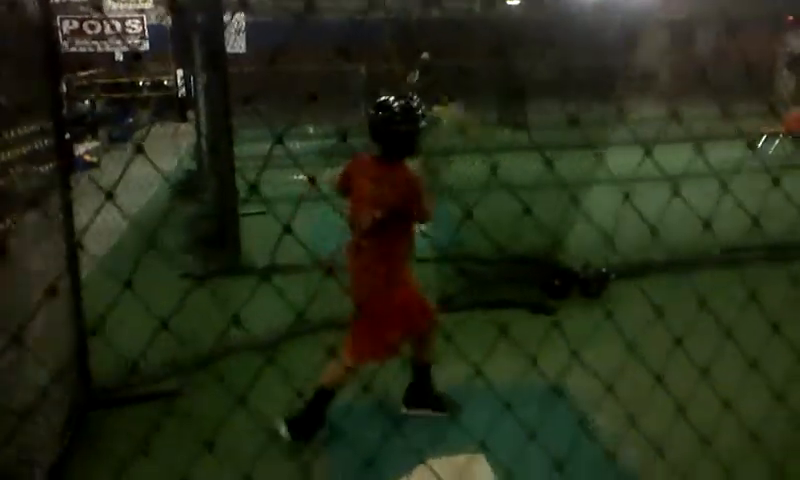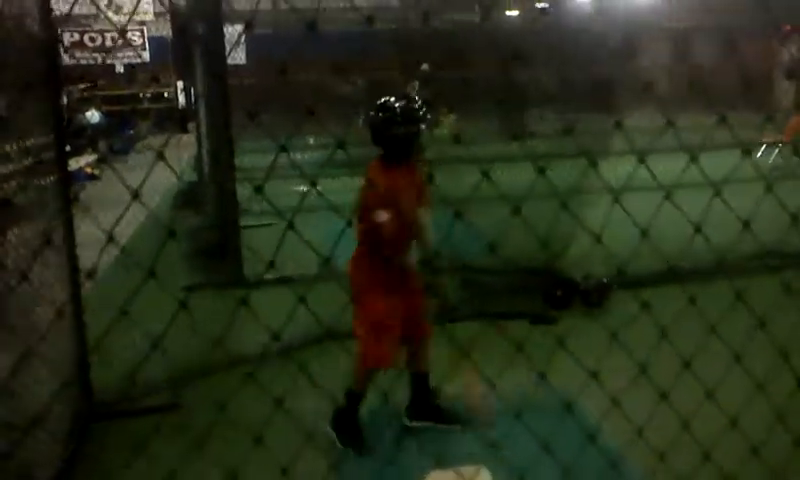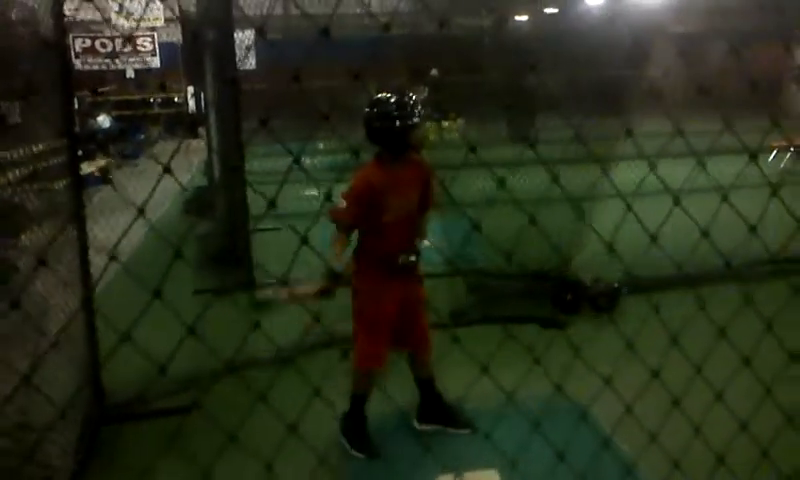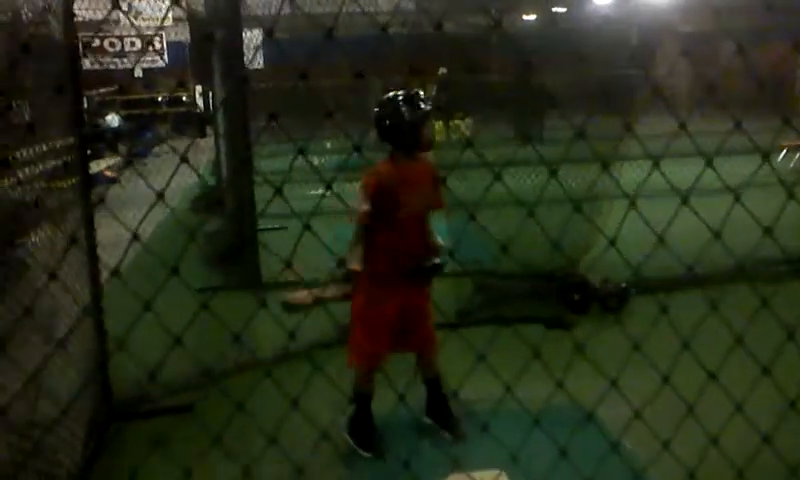
dt=0.3s
person 1, frame 1
left shoulder: (361, 164)
right shoulder: (407, 180)
left elbow: (339, 187)
right elbow: (422, 214)
left hip: (386, 269)
right hip: (383, 274)
left knee: (423, 321)
right knee: (361, 349)
left ankle: (420, 391)
right ankle: (307, 416)
person 1, frame 2
left shoulder: (409, 169)
right shoulder: (381, 184)
left elbow: (419, 212)
right elbow: (389, 244)
left wrist: (428, 252)
right wrist: (420, 278)
left hip: (399, 271)
right hip: (375, 275)
left knee: (418, 333)
right knee: (376, 352)
left ankle: (421, 403)
right ankle: (346, 415)
person 1, frame 3
left shoulder: (420, 169)
right shoulder: (367, 180)
right elbow: (345, 227)
left wrist: (413, 249)
right wrist: (336, 265)
left hip: (407, 272)
right hip: (374, 276)
left knee: (419, 341)
right knee: (370, 352)
left ankle: (431, 408)
right ankle: (354, 421)
person 1, frame 4
left shoulder: (427, 170)
right shoulder: (380, 177)
right elbow: (364, 229)
left wrist: (433, 250)
right wrist: (355, 266)
left hip: (416, 273)
right hip: (381, 276)
left knee: (425, 343)
right knee: (370, 351)
left ankle: (437, 406)
right ankle: (360, 419)
